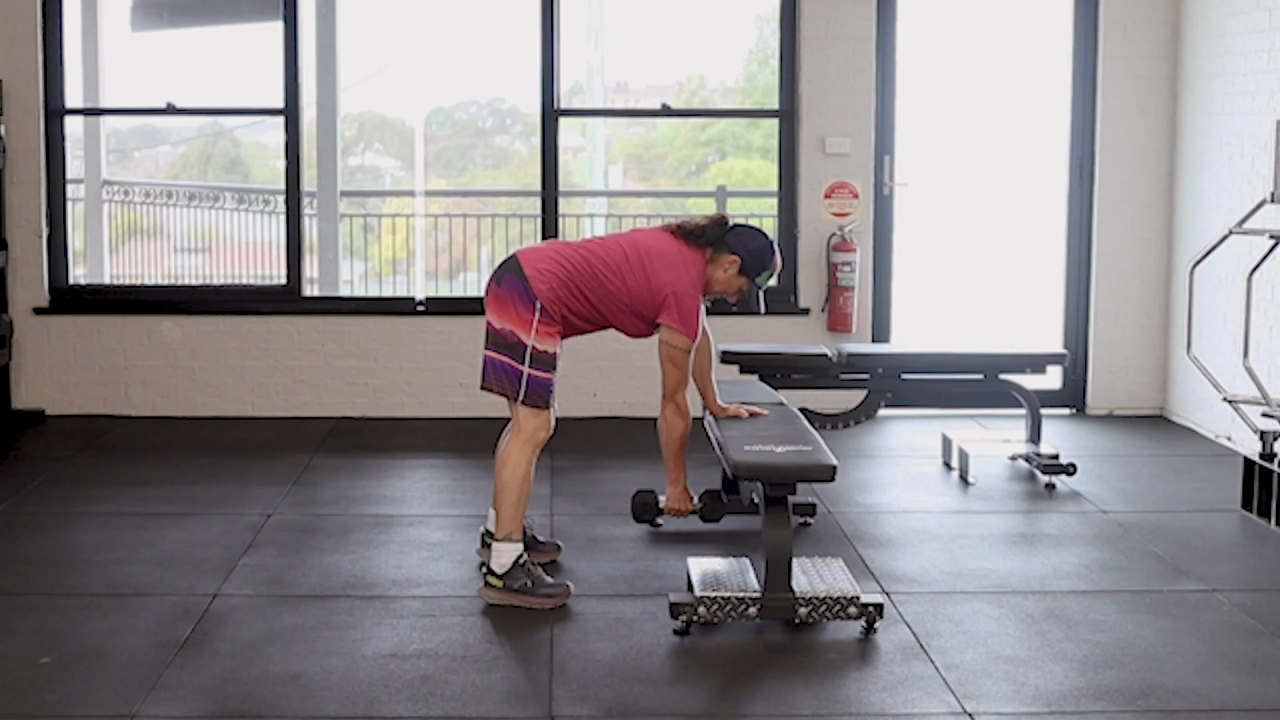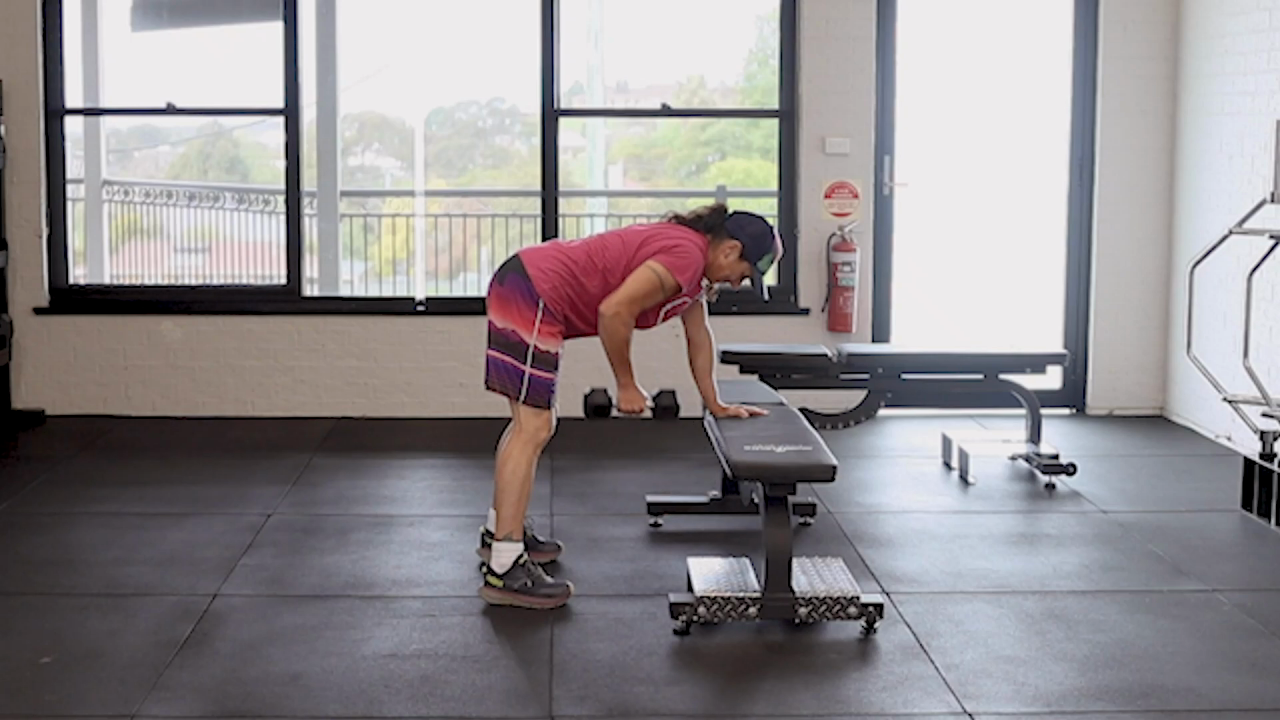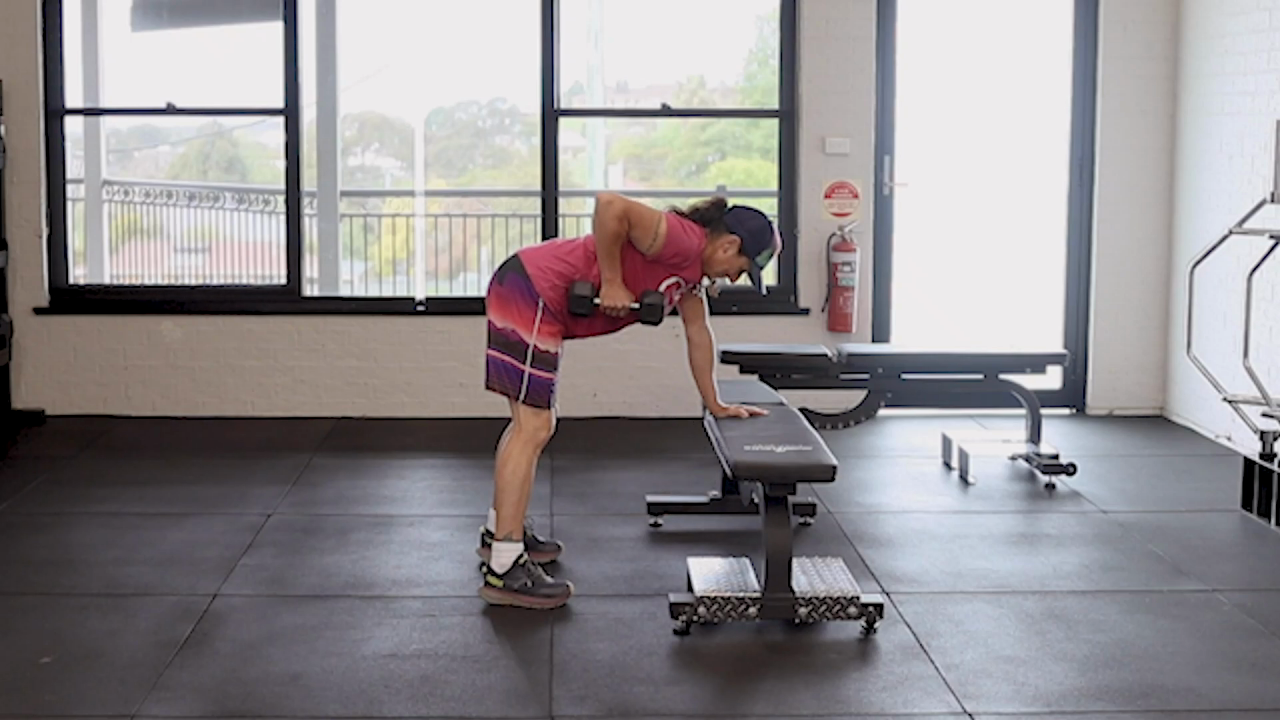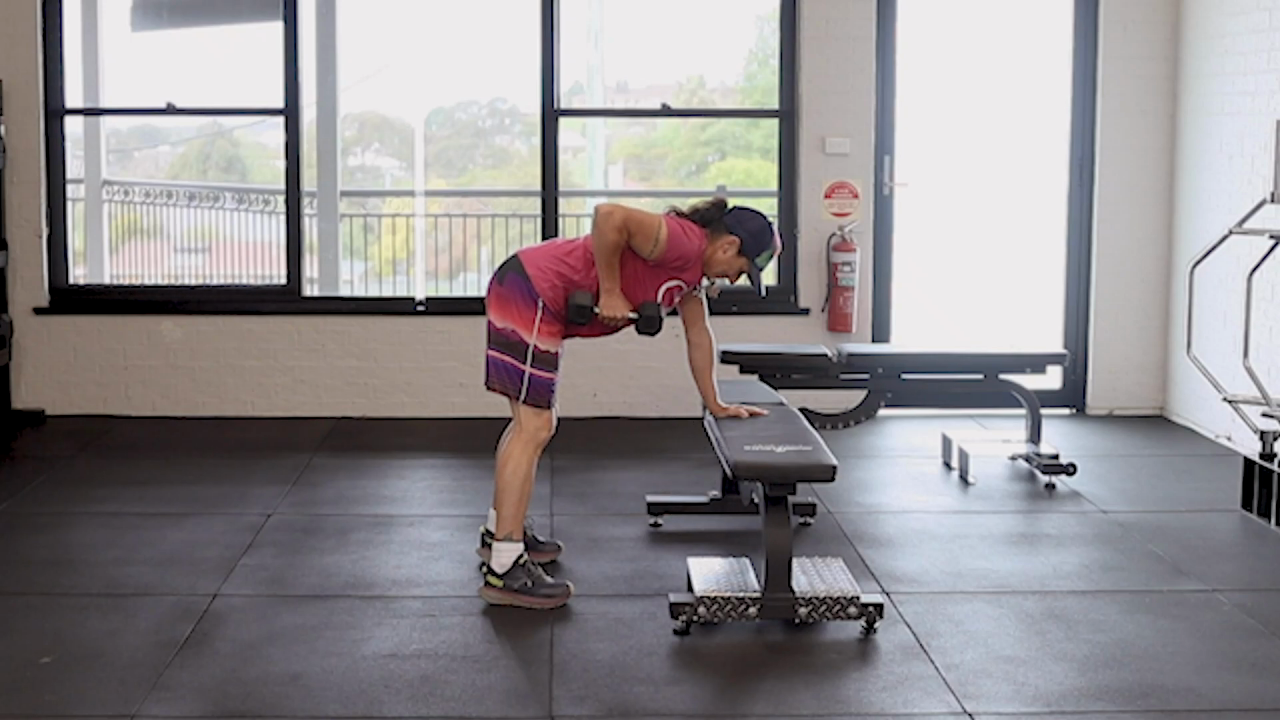
dt=0.7s
person 1, frame 1
left shoulder: (690, 255)
right shoulder: (683, 288)
left elbow: (699, 335)
right elbow: (673, 403)
left wrist: (715, 405)
right wrist: (677, 485)
left hip: (521, 281)
right hip: (530, 296)
left knee: (528, 420)
right knee: (532, 430)
left ankle: (499, 529)
right ankle: (504, 569)
person 1, frame 2
left shoulder: (691, 253)
right shoulder: (685, 257)
left elbow: (698, 332)
right elbow: (613, 311)
left wrist: (715, 404)
right wrist: (627, 387)
left hip: (524, 288)
right hip: (531, 294)
left knee: (530, 421)
right knee: (534, 429)
left ankle: (499, 531)
right ankle: (504, 568)
person 1, frame 3
left shoulder: (692, 263)
right shoulder: (681, 242)
left elbow: (697, 332)
right elbow: (610, 205)
left wrist: (714, 404)
right wrist: (612, 281)
left hip: (529, 293)
right hip: (529, 293)
left knee: (531, 422)
right knee: (534, 429)
left ankle: (500, 530)
right ankle: (504, 570)
person 1, frame 4
left shoulder: (693, 264)
right shoulder: (682, 243)
left elbow: (697, 333)
right elbow: (609, 215)
left wrist: (714, 403)
right wrist: (610, 292)
left hip: (528, 295)
right hip: (528, 293)
left knee: (531, 421)
right knee: (535, 428)
left ankle: (500, 530)
right ankle: (504, 569)
